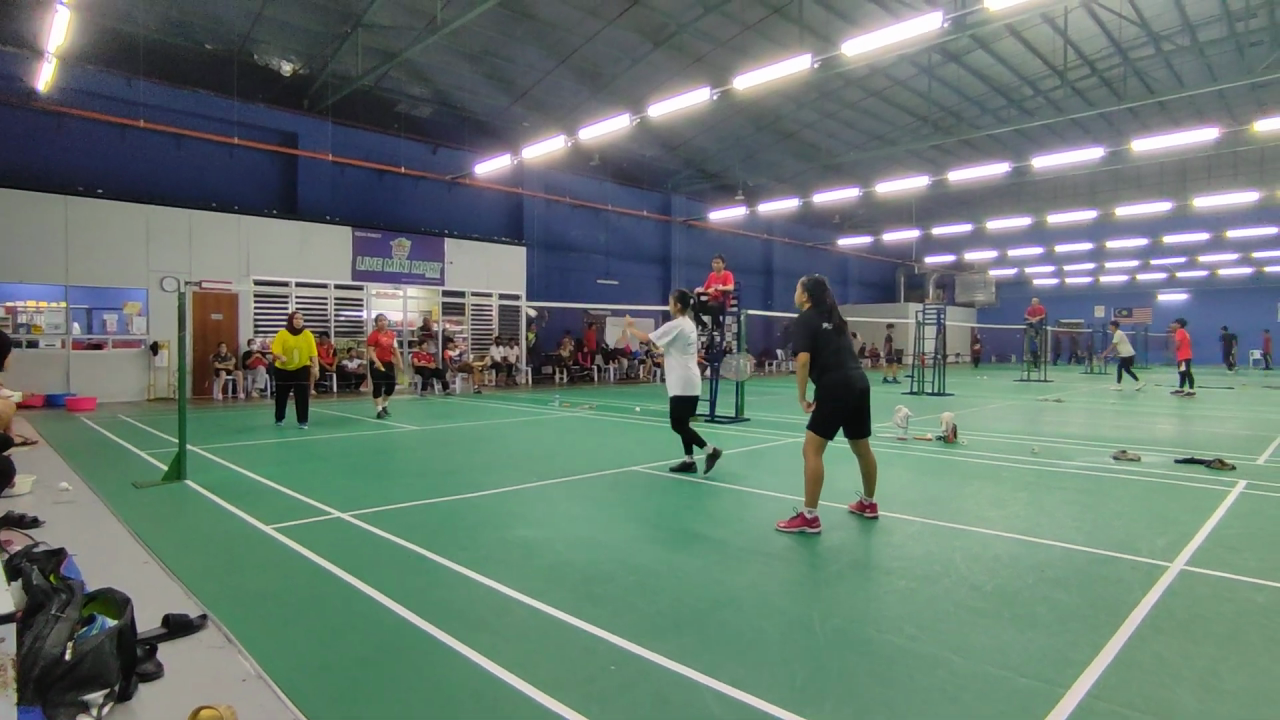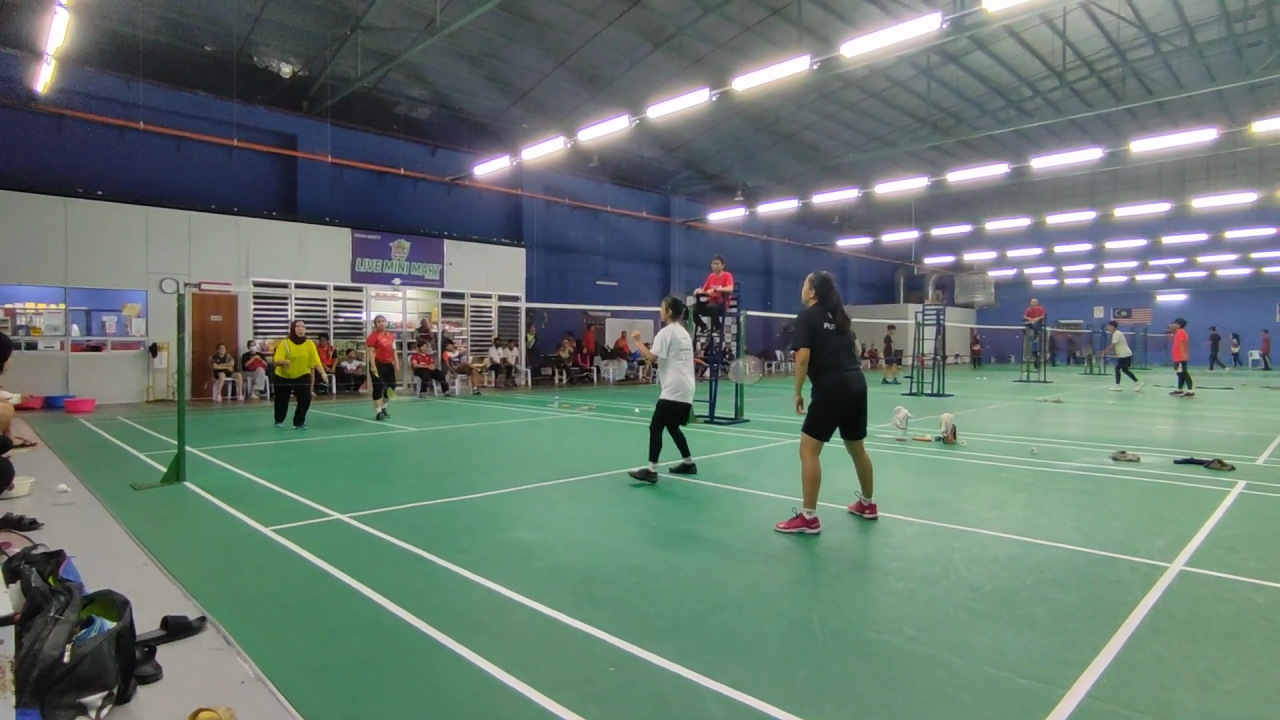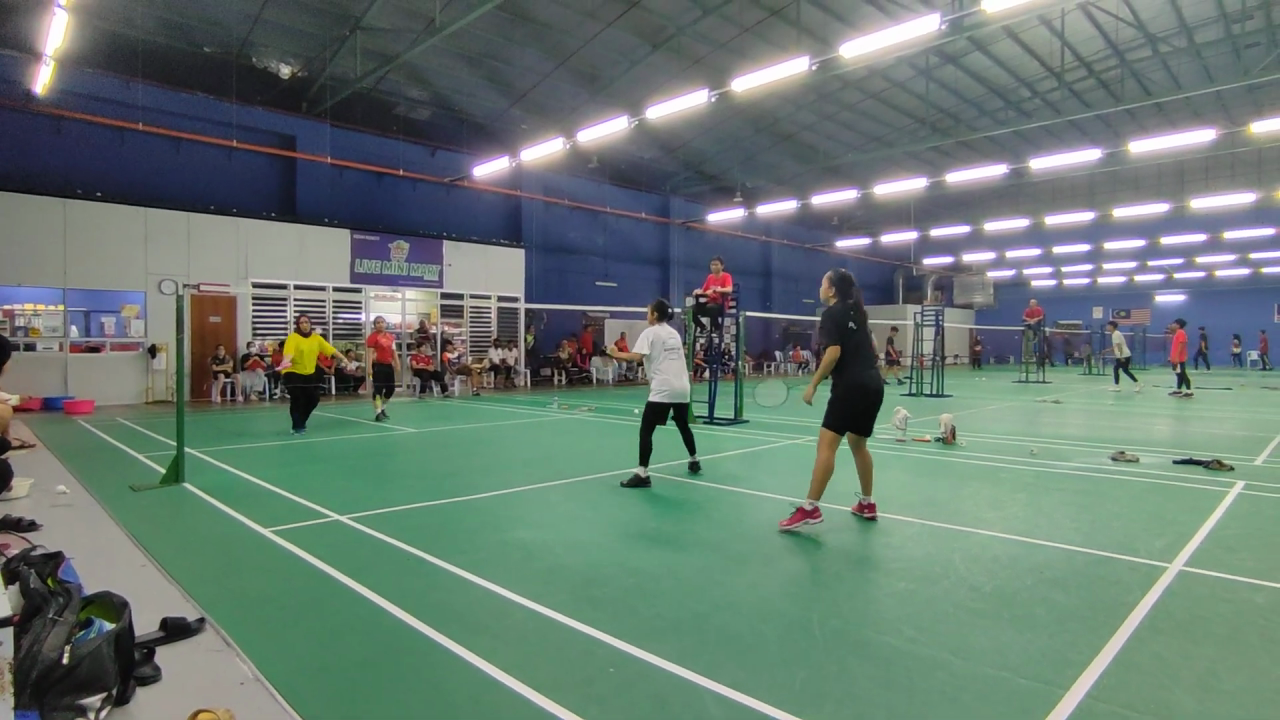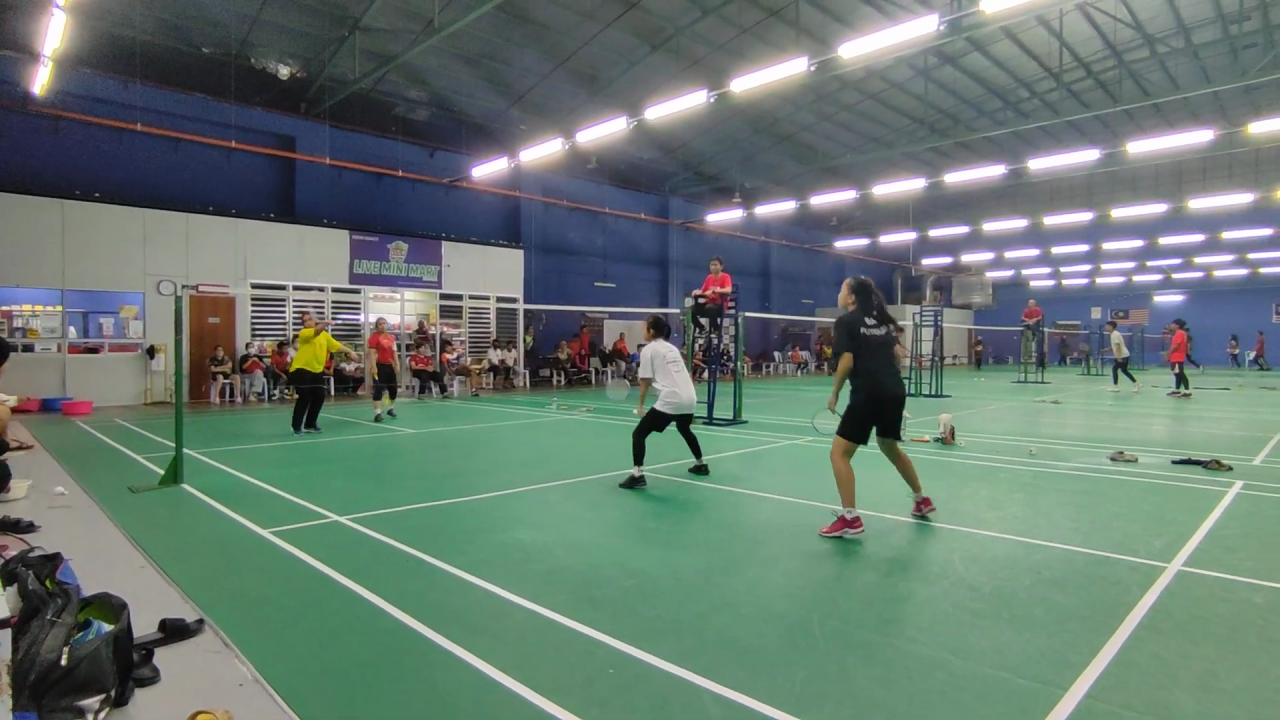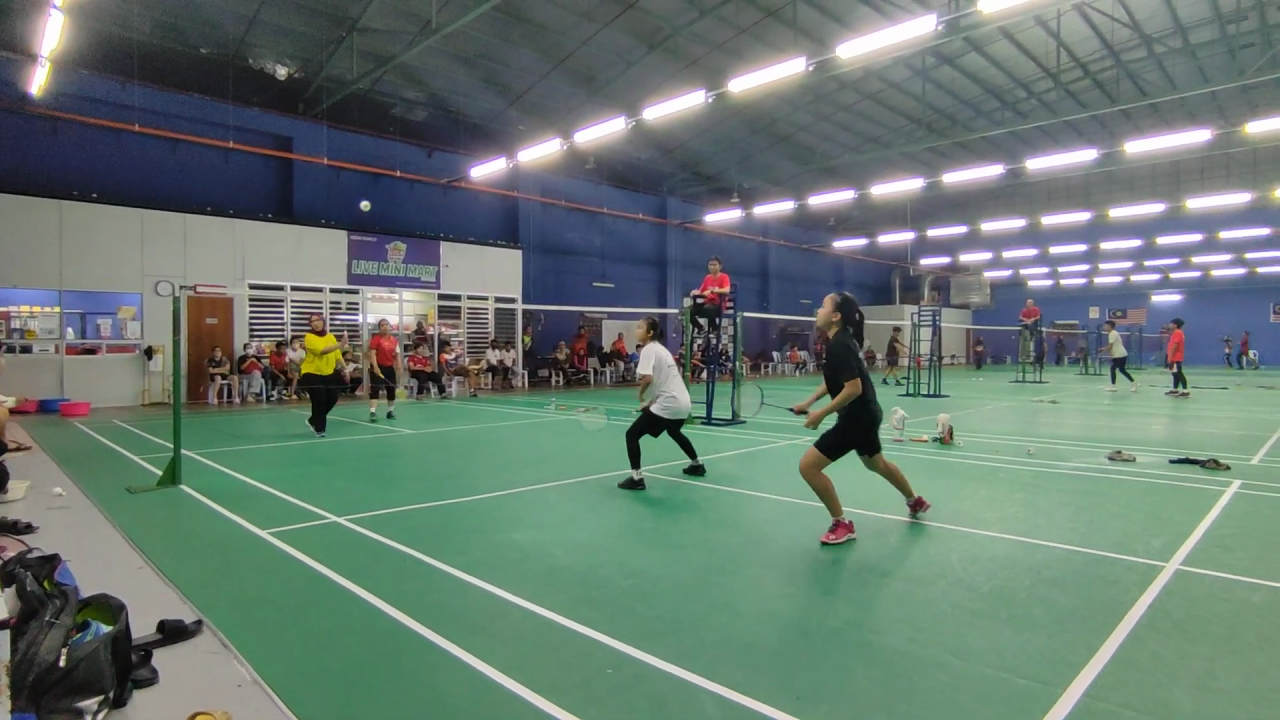
dt=0.3s
person 1, frame 1
left shoulder: (805, 319)
right shoulder: (833, 317)
left elbow: (804, 360)
left wrist: (802, 397)
left hip: (834, 390)
right hip: (859, 385)
left knee: (812, 450)
right knee: (862, 448)
left ankle: (809, 517)
right ankle: (868, 503)
person 1, frame 2
left shoulder: (808, 316)
right shoulder: (839, 316)
left elbow: (803, 357)
left wrist: (797, 393)
left hip: (831, 391)
right hip: (857, 386)
left knee: (809, 451)
right knee: (856, 448)
left ankle: (808, 517)
right ankle: (868, 504)
person 1, frame 3
left shoulder: (832, 314)
right shoulder: (857, 313)
left elbow: (833, 353)
right elbow: (871, 347)
left wrist: (812, 385)
left hip: (850, 386)
right hip: (873, 384)
left knee: (827, 445)
right knee: (859, 445)
left ankle: (810, 509)
right ankle: (867, 503)
person 1, frame 4
left shoulder: (846, 321)
right shoulder: (879, 320)
left elbow: (847, 361)
right elbow: (897, 354)
left wrist: (834, 393)
left hip: (869, 394)
right hip: (895, 391)
left knee: (839, 453)
right knee: (890, 449)
left ankle: (850, 518)
right ankle: (921, 500)
person 1, frame 5
left shoulder: (840, 345)
right shoulder: (835, 342)
left elbow: (853, 390)
right elbow: (832, 381)
left wrist: (820, 414)
right wrist: (808, 402)
left hip: (858, 416)
right hip: (867, 414)
left knee: (808, 466)
right knee: (875, 462)
left ankle: (841, 524)
right ankle: (915, 501)
person 2, frame 1
left shoulder: (675, 326)
right shoulder: (689, 324)
left elbow: (646, 339)
left wrist: (629, 329)
left hip: (683, 384)
right hip: (691, 382)
left knee: (677, 424)
right knee: (681, 422)
left ankle: (710, 450)
right ankle: (689, 460)
person 2, frame 2
left shoulder: (667, 332)
right shoulder: (683, 332)
left elbow: (651, 357)
left wrist: (637, 341)
left hip: (674, 389)
right hip: (686, 388)
left knee: (656, 426)
right knee: (672, 426)
left ankle: (651, 469)
right ankle: (688, 463)
person 2, frame 3
left shoulder: (650, 332)
right shoulder: (674, 333)
left elbow: (637, 356)
left wrist: (617, 354)
left hip: (663, 390)
right hip: (682, 388)
left knee: (646, 430)
right knee: (683, 424)
left ankle: (642, 474)
right ankle: (694, 460)
person 2, frame 4
left shoulder: (648, 349)
right shoulder: (671, 347)
left elbow: (645, 381)
left wrist: (641, 405)
left hip: (671, 400)
right hip: (689, 398)
left knee: (639, 433)
right knee: (684, 430)
left ankle: (638, 475)
right ankle: (701, 464)
person 2, frame 5
left shoulder: (647, 350)
right shoulder: (661, 348)
left elbow: (646, 379)
left wrist: (640, 397)
right wrist: (651, 401)
left hip: (668, 405)
right hip: (683, 403)
left knee: (632, 435)
right knee: (674, 432)
left ankle: (637, 477)
right ankle: (696, 464)
